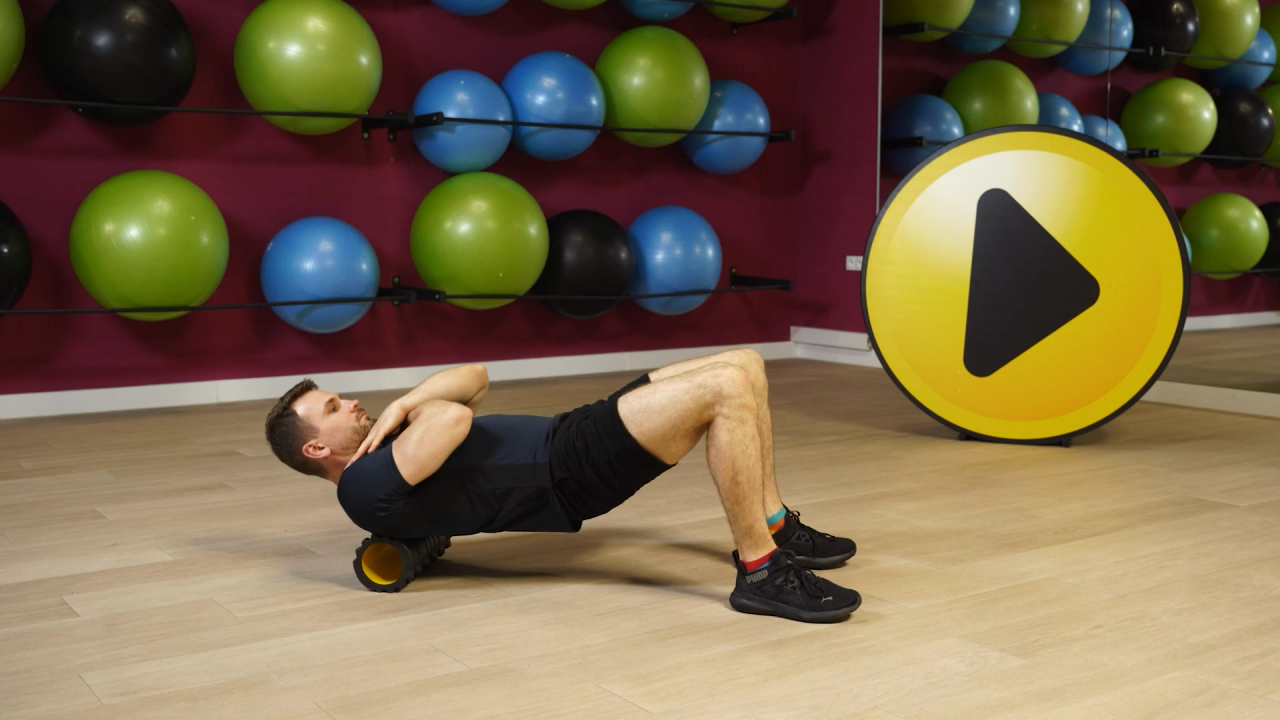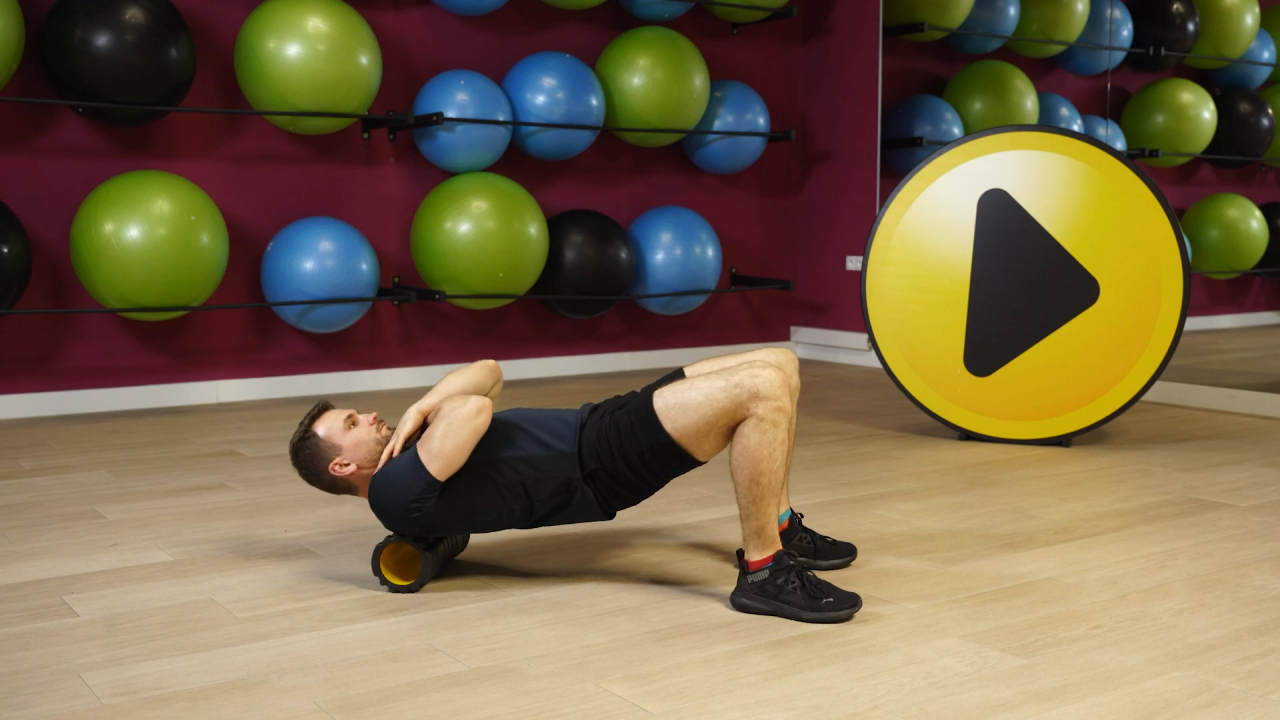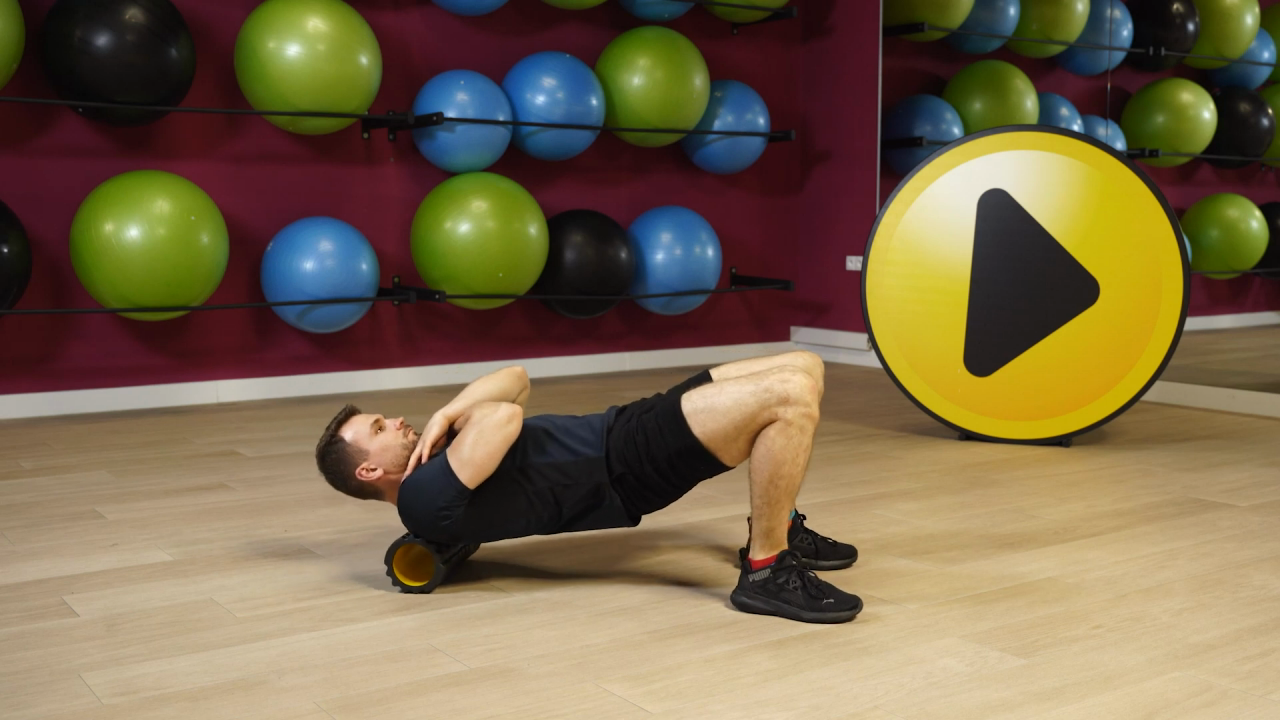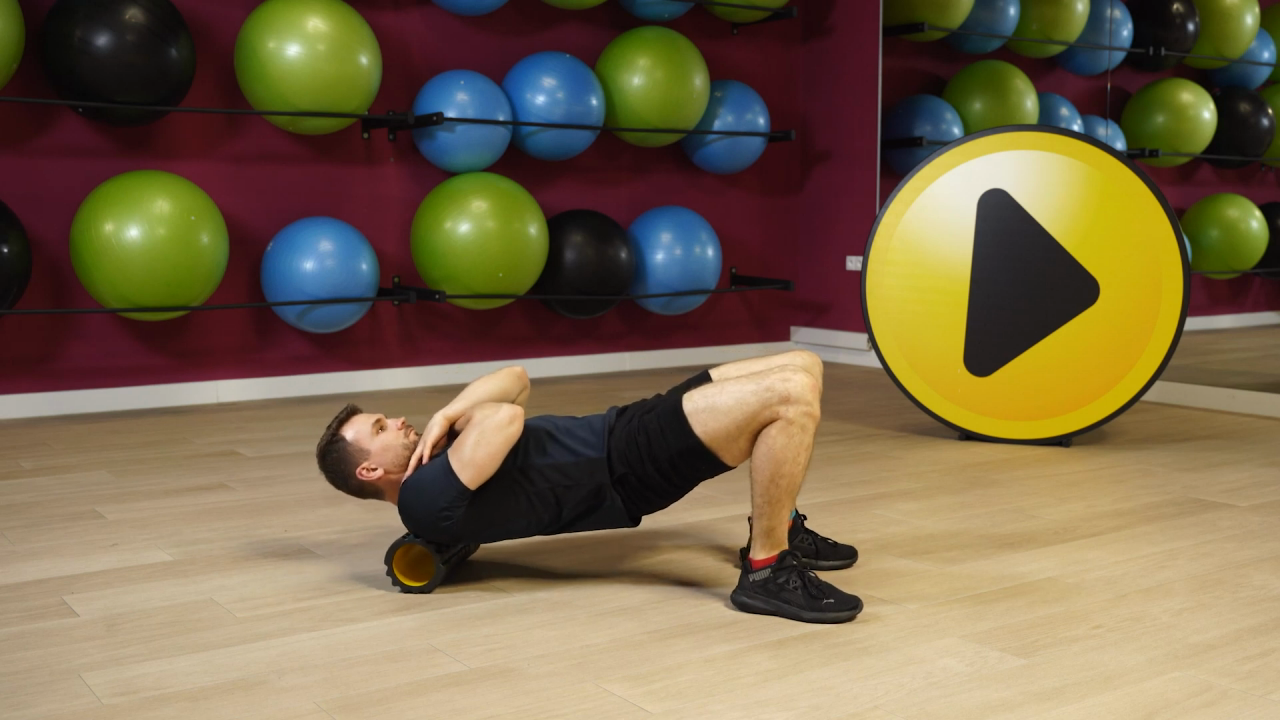
dt=0.7s
person 1, frame 1
left shoulder: (392, 444)
right shoulder: (366, 488)
left elbow: (475, 376)
right elbow: (453, 420)
left wrist: (402, 404)
right wrist: (412, 407)
left hip: (568, 439)
right hip: (568, 474)
left knee: (743, 366)
right knee: (726, 389)
left ankle: (776, 526)
right ankle: (762, 571)
person 1, frame 2
left shoulder: (414, 449)
right shoulder: (396, 492)
left elbow: (488, 373)
right elbow: (473, 408)
left wrist: (420, 408)
right wrist: (428, 412)
left hip: (601, 428)
right hip: (600, 464)
left knee: (779, 365)
right knee: (764, 391)
left ankle: (780, 529)
right ankle: (764, 572)
person 1, frame 3
left shoulder: (441, 454)
right shoulder: (428, 498)
left elbow: (516, 379)
right elbow: (505, 417)
left wrist: (447, 413)
right wrist: (457, 417)
left hip: (625, 429)
right hip: (626, 468)
left knee: (803, 367)
right knee: (791, 397)
left ankle: (782, 531)
right ankle: (767, 571)
person 1, frame 4
left shoulder: (439, 457)
right shoulder: (428, 499)
left elbow: (515, 378)
right elbow: (507, 418)
left wrist: (448, 414)
right wrist: (455, 416)
left hip: (626, 432)
right hip: (626, 468)
left knee: (801, 366)
right knee: (792, 396)
left ankle: (782, 531)
right ankle: (767, 572)
